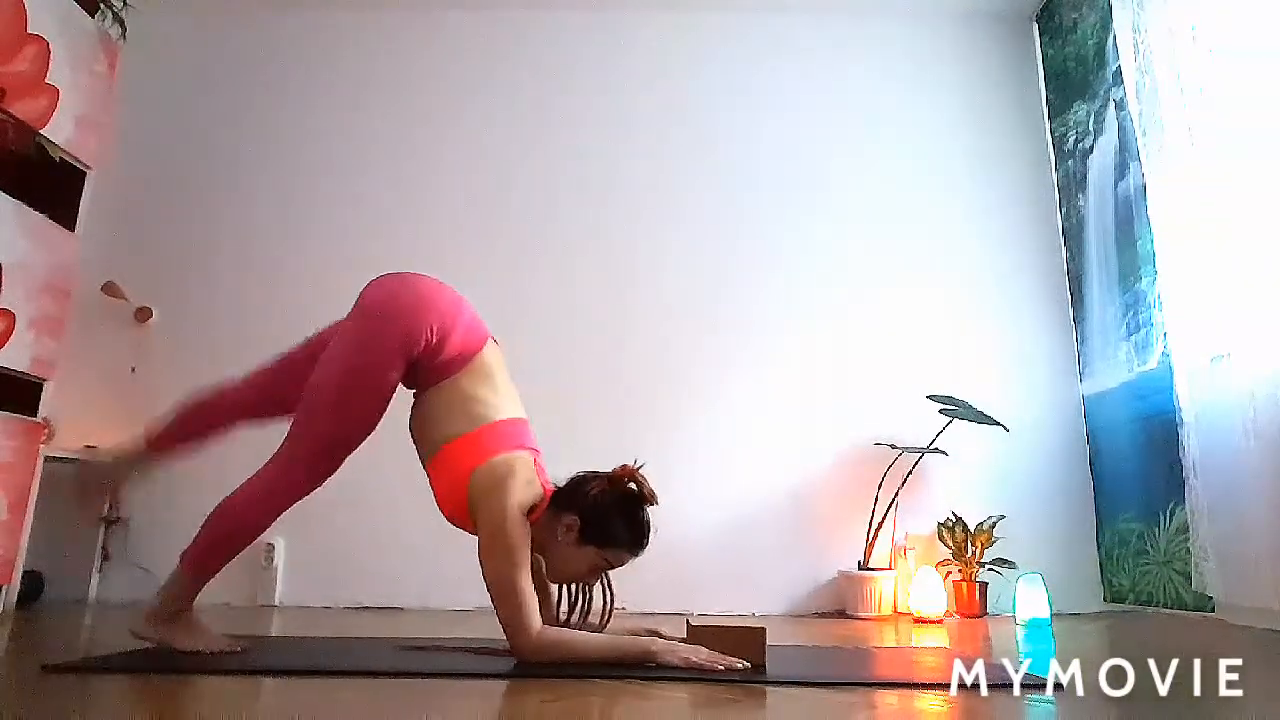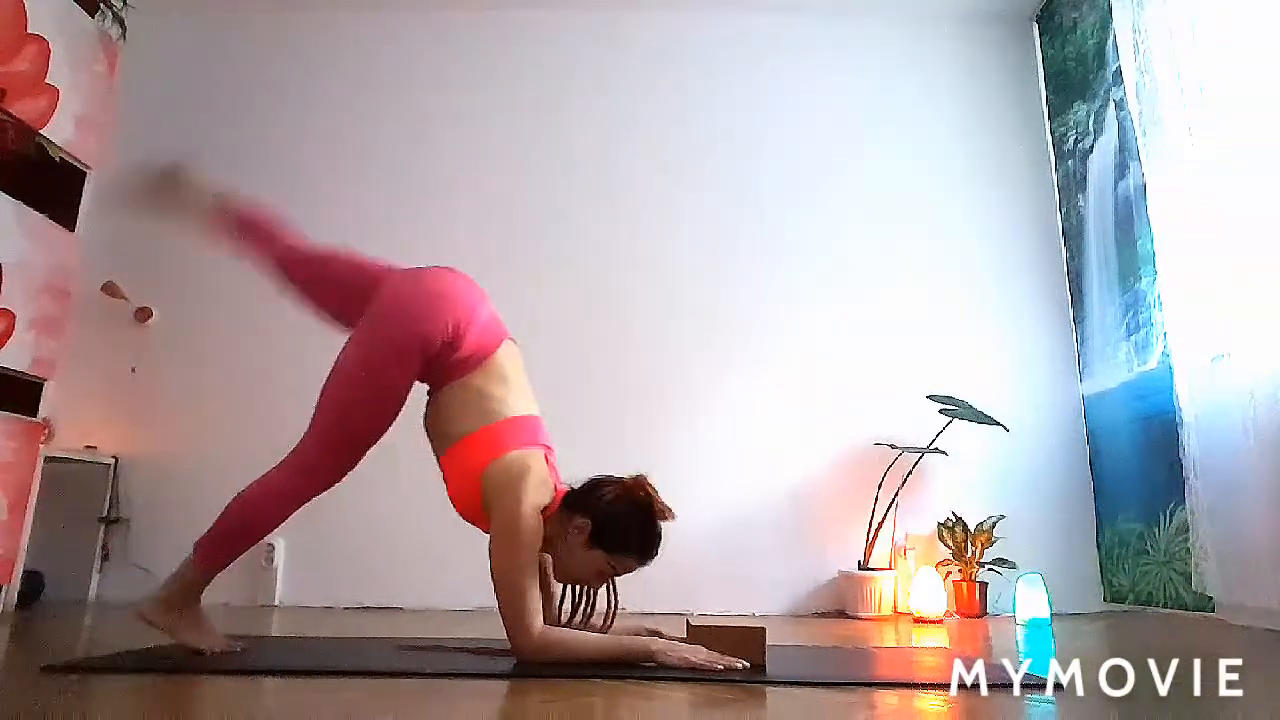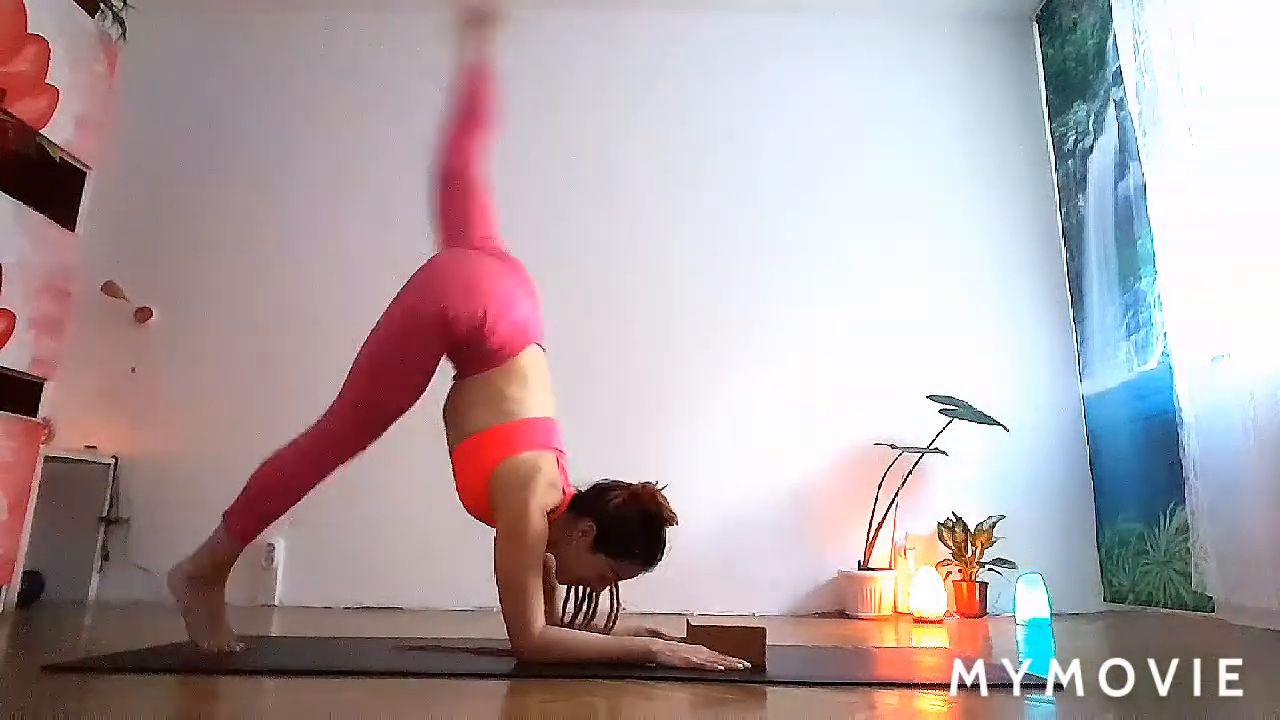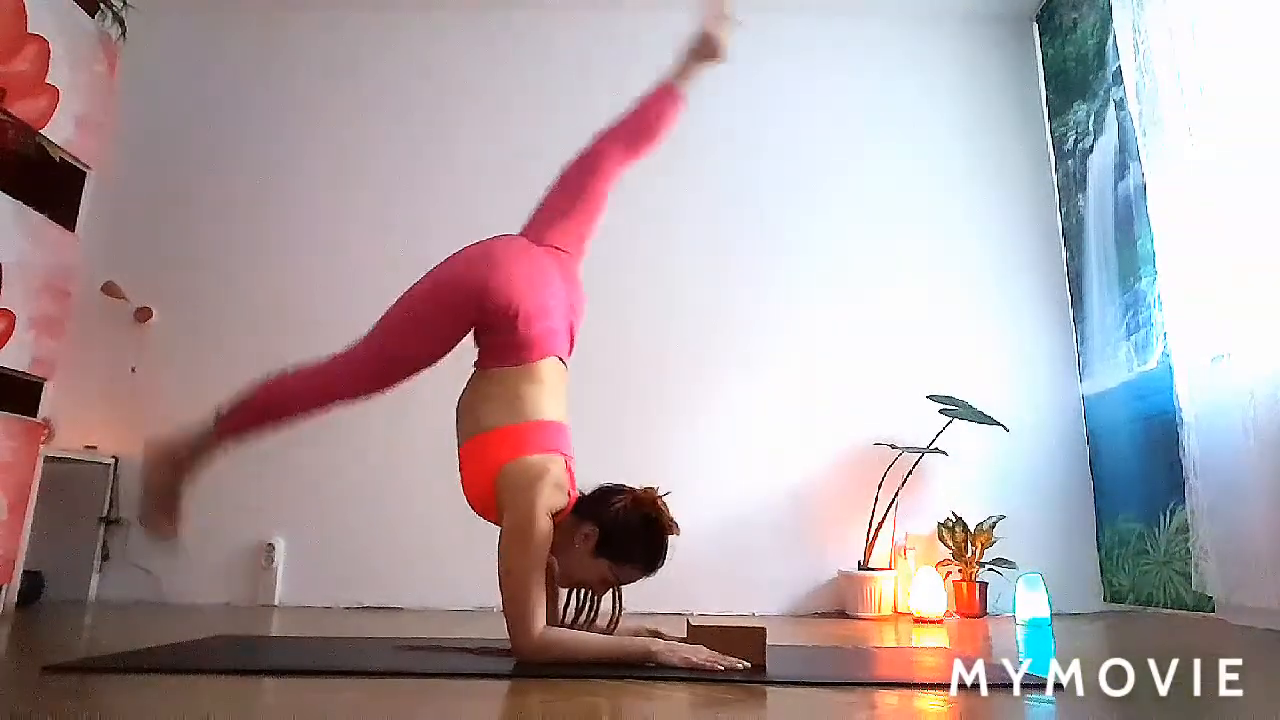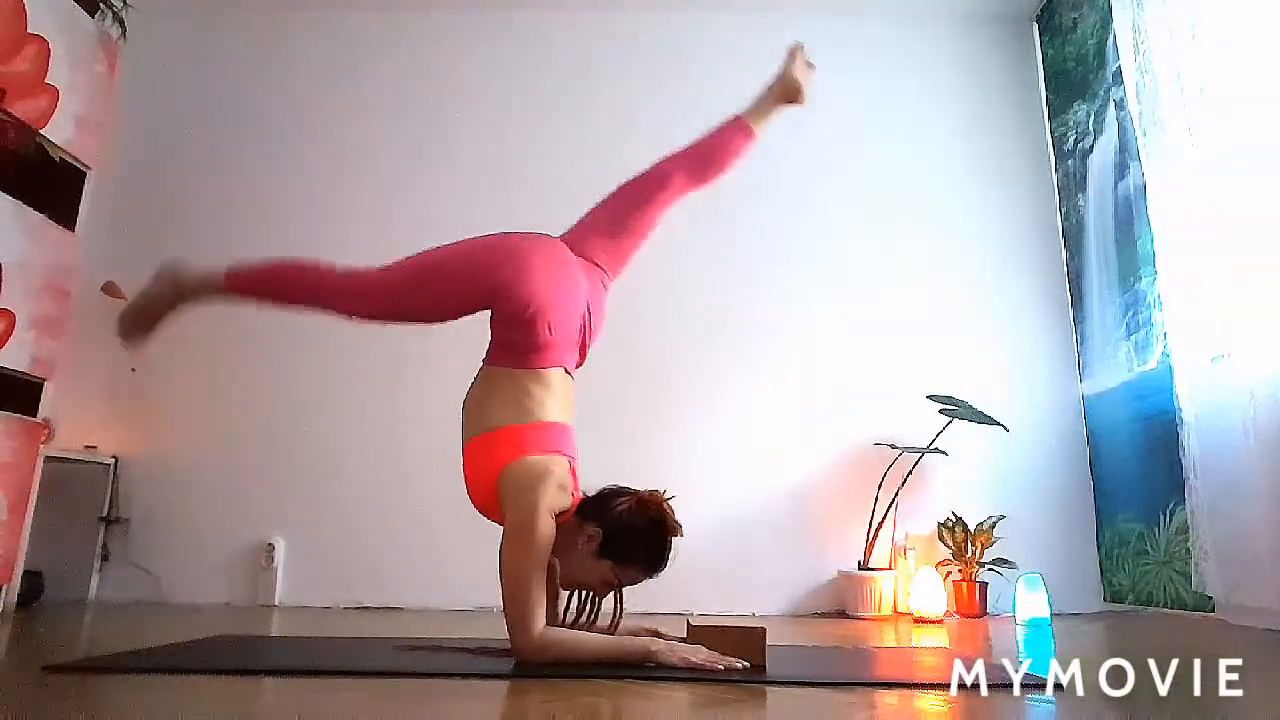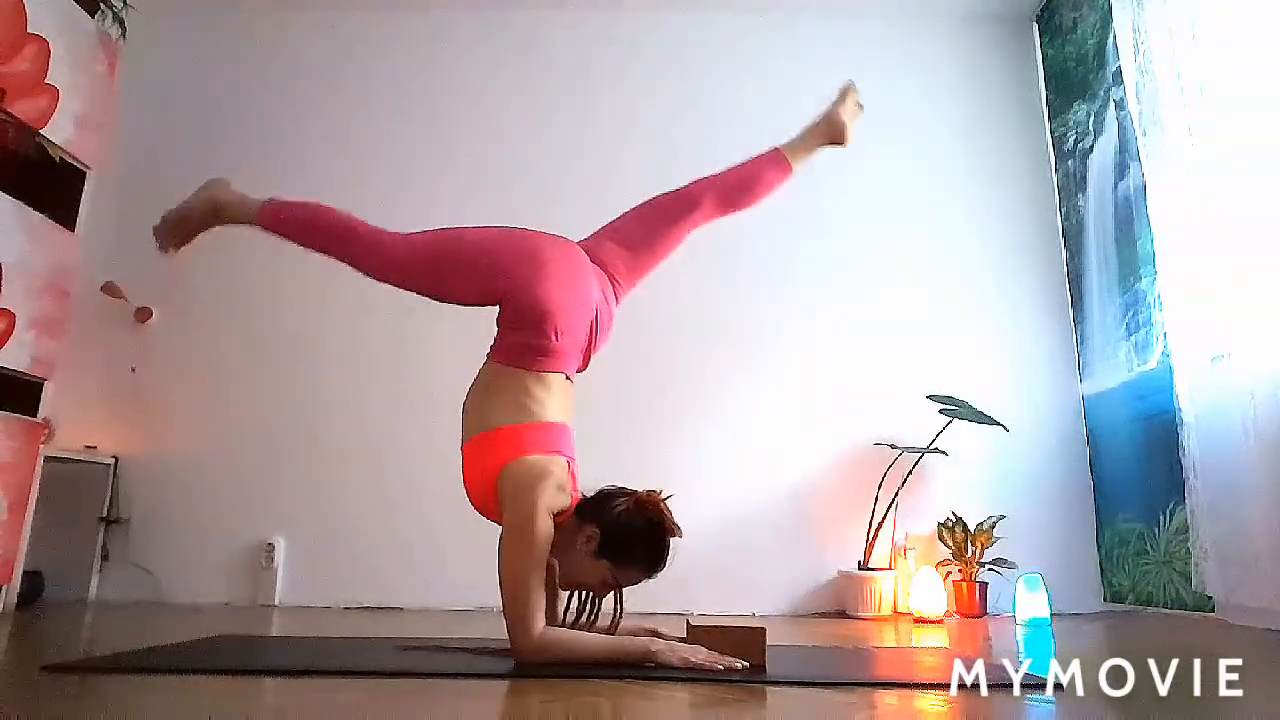
dt=0.2s
person 1, frame 1
left shoulder: (529, 497)
right shoulder: (509, 499)
left elbow: (539, 624)
right elbow: (529, 642)
left wrist: (625, 639)
right wrist: (648, 647)
left hip: (416, 322)
right hip: (404, 322)
left knee: (258, 398)
right knee: (298, 467)
left ankle: (131, 457)
right ankle: (170, 607)
person 1, frame 2
left shoulder: (544, 501)
right shoulder: (521, 499)
right elbow: (531, 640)
right wrist: (647, 645)
left hip: (440, 310)
right hip: (425, 320)
left knee: (295, 258)
right knee: (318, 464)
left ankle: (201, 199)
right ankle: (179, 595)
person 1, frame 3
right shoulder: (530, 501)
right elbow: (531, 640)
right wrist: (650, 648)
left hip: (489, 288)
right hip: (457, 301)
left knee: (464, 164)
right knee: (339, 436)
right ankle: (206, 568)
person 1, frame 4
right shoulder: (536, 500)
right elbow: (530, 639)
right wrist: (651, 648)
left hip: (540, 281)
right hip: (506, 288)
left knee: (610, 156)
right knee: (340, 377)
left ankle: (691, 63)
person 1, frame 5
right shoulder: (537, 497)
right elbow: (529, 639)
right wrist: (649, 646)
left hip: (569, 288)
right hip: (527, 285)
left knee: (670, 182)
right knee: (351, 292)
left ankle: (769, 99)
person 1, frame 6
right shoulder: (535, 498)
right elbow: (529, 641)
right wrist: (650, 645)
left hip: (578, 293)
right hip: (542, 287)
left knee: (697, 206)
right knee: (381, 249)
